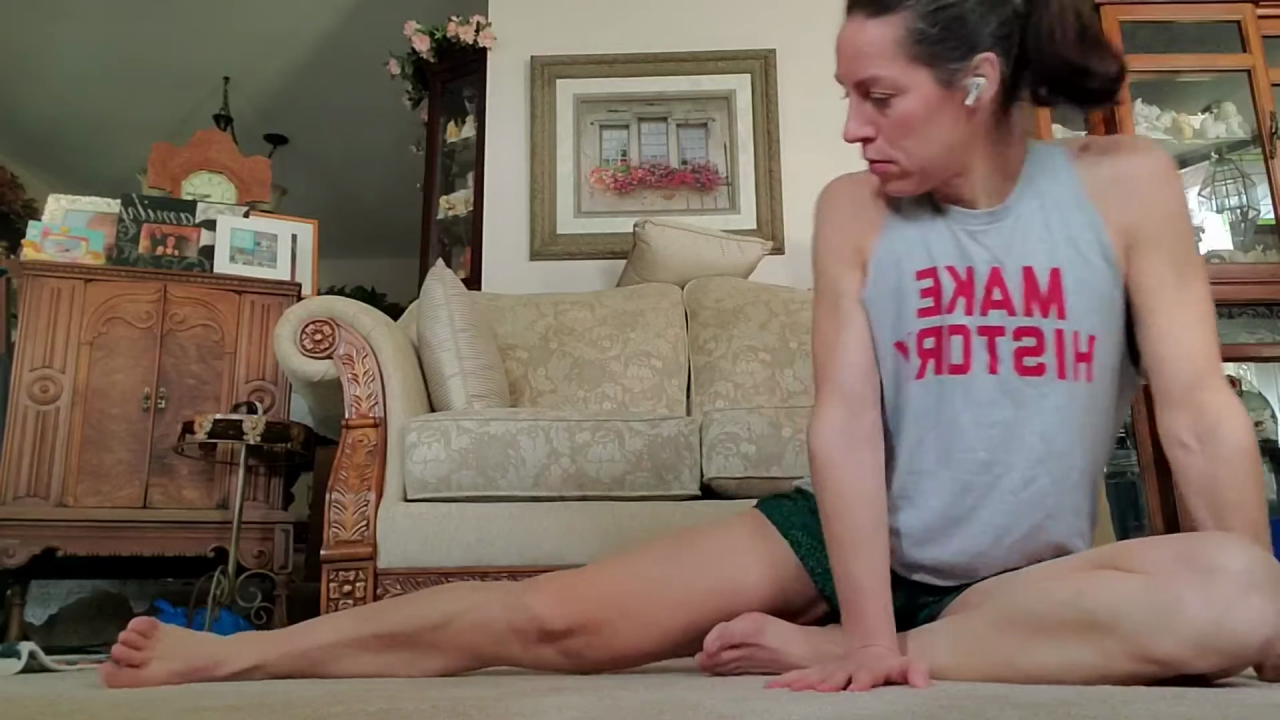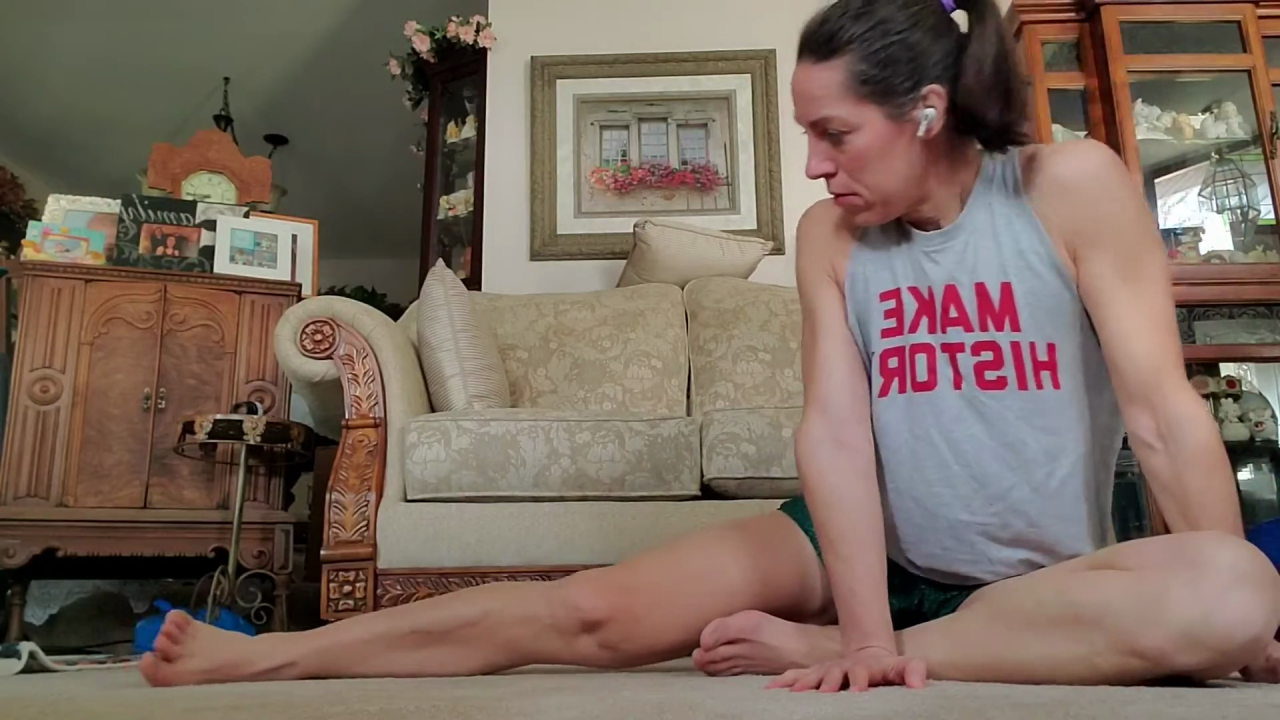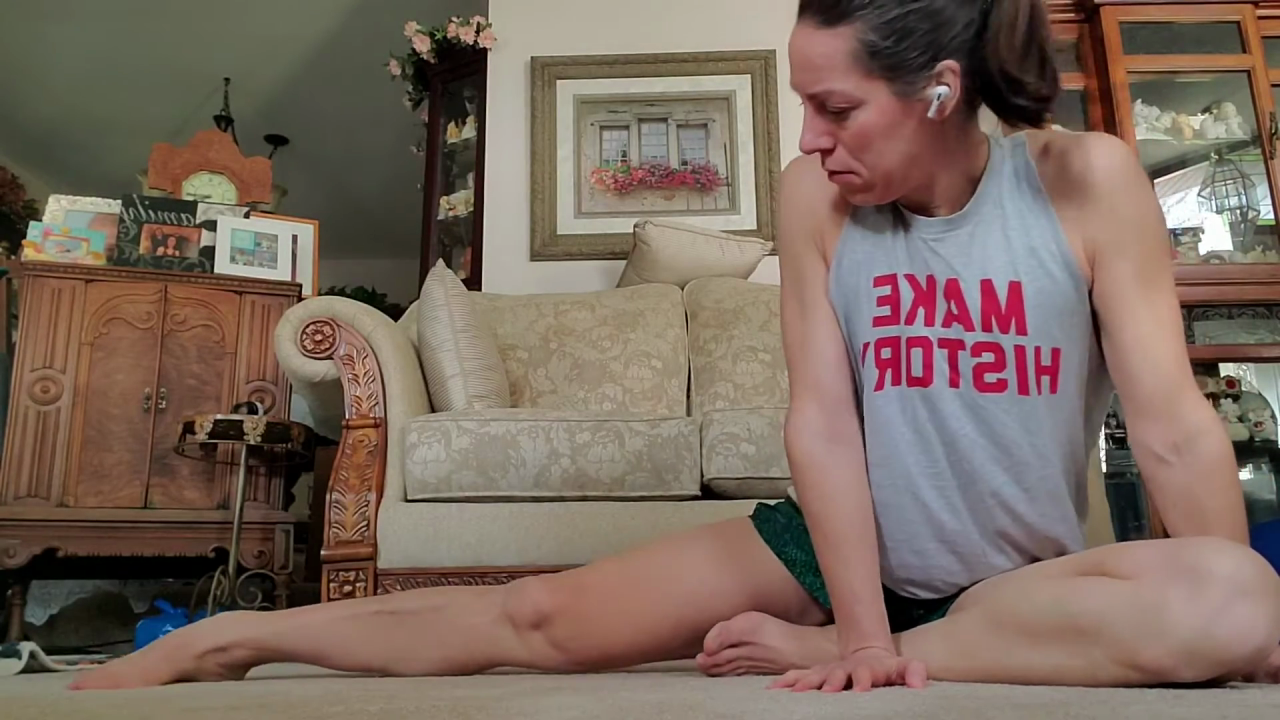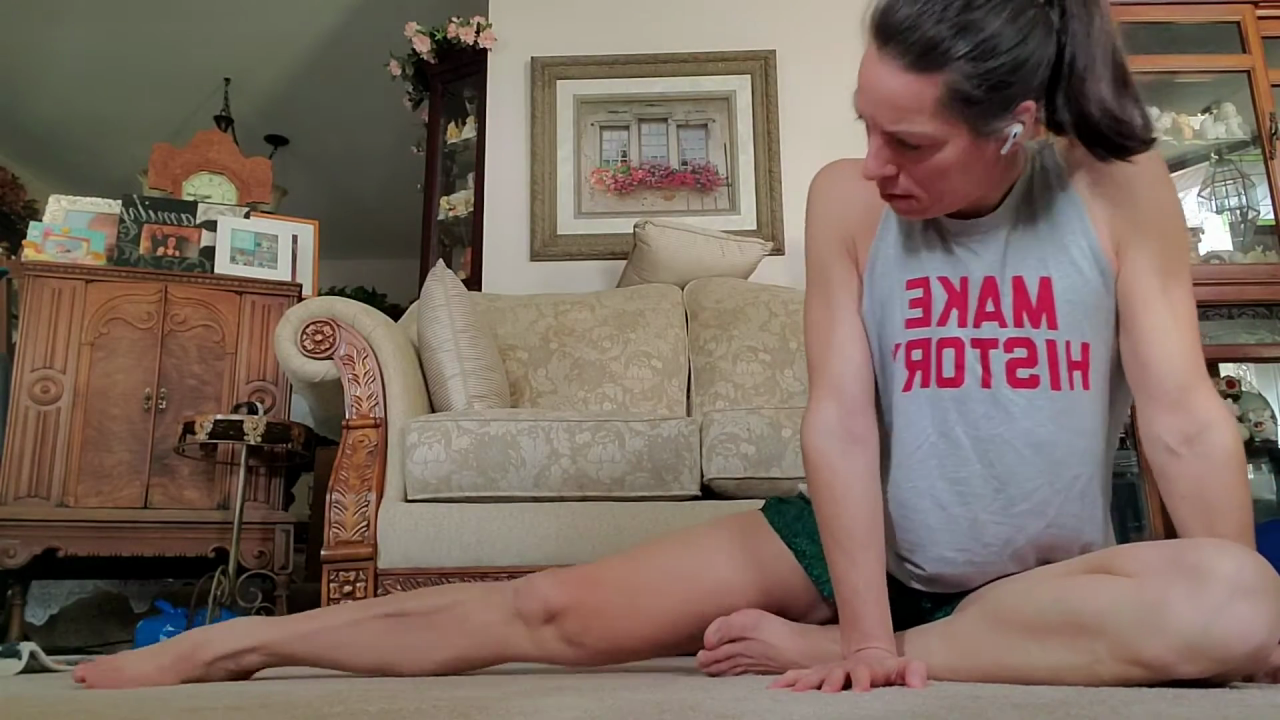
dt=1s
person 1, frame 1
left shoulder: (1124, 183)
right shoulder: (852, 211)
right elbow: (843, 422)
right wrist: (874, 630)
left hip: (1021, 581)
right hip: (847, 534)
right knee: (557, 618)
left ankle: (820, 653)
right ankle: (229, 656)
person 1, frame 2
left shoulder: (1076, 186)
right shoulder: (829, 237)
left elbow: (1163, 411)
right elbow: (833, 431)
right wrist: (867, 629)
left hip: (1039, 583)
right hip: (874, 547)
right knee: (588, 612)
left ankle: (814, 649)
right ankle: (264, 656)
person 1, frame 3
left shoulder: (1088, 181)
right shoulder: (814, 195)
left elbow: (1172, 426)
right elbow: (821, 423)
right wrist: (863, 629)
left hip: (1027, 580)
right hip: (840, 542)
right knee: (539, 617)
left ankle: (811, 657)
right ankle: (225, 640)
person 1, frame 4
left shoulder: (1118, 188)
right shoulder: (845, 200)
left elbow: (1183, 418)
right elbow: (839, 419)
right wrist: (869, 627)
left hip: (1042, 579)
right hip: (862, 538)
right knee: (557, 607)
left ankle: (814, 653)
right ankle: (229, 645)
